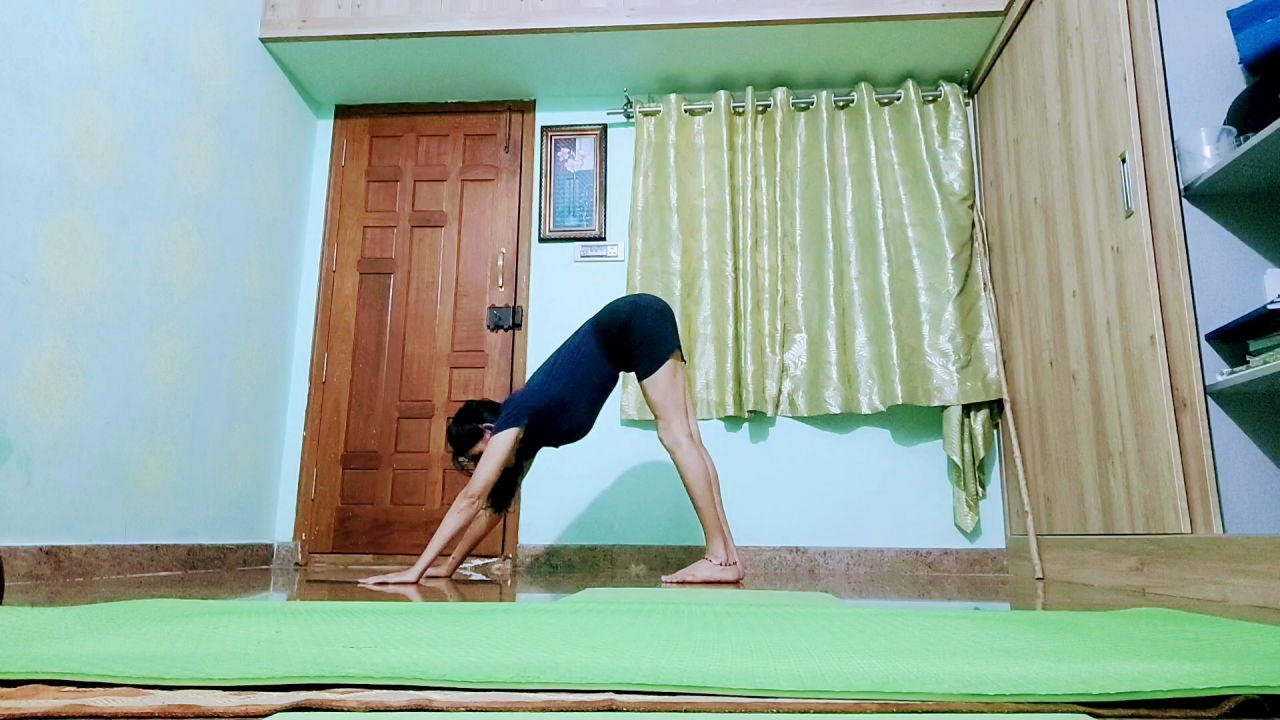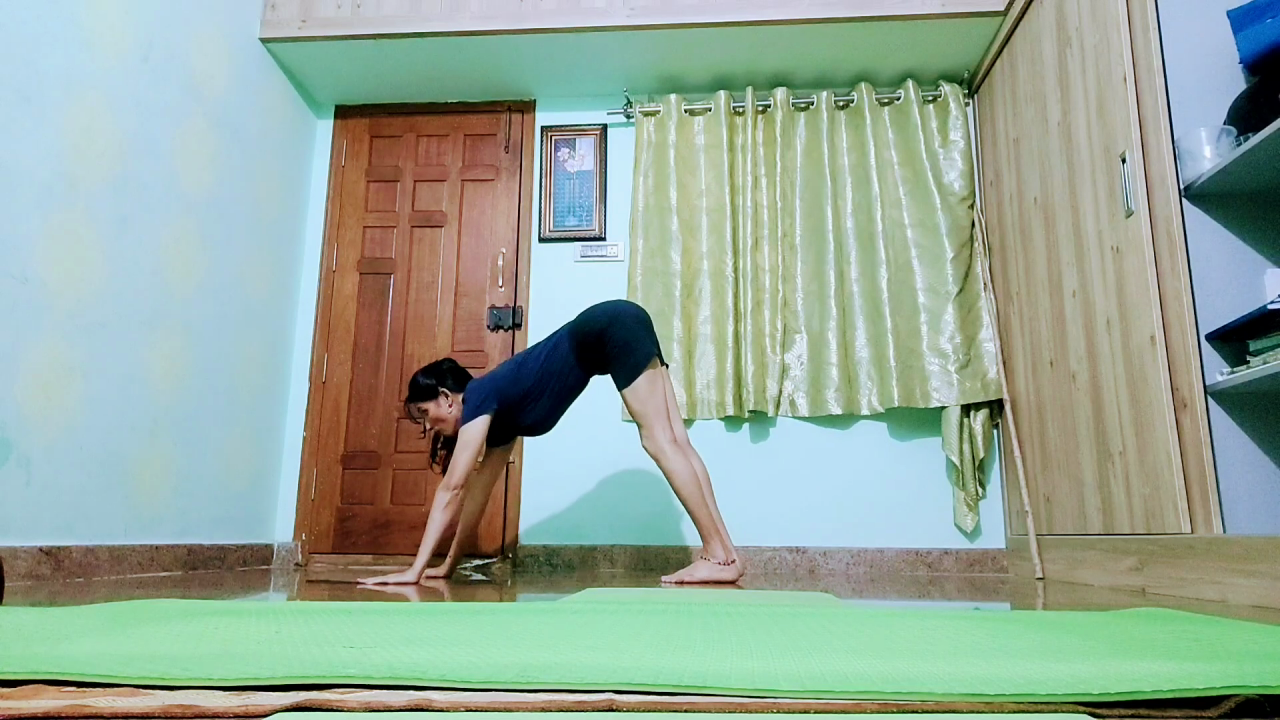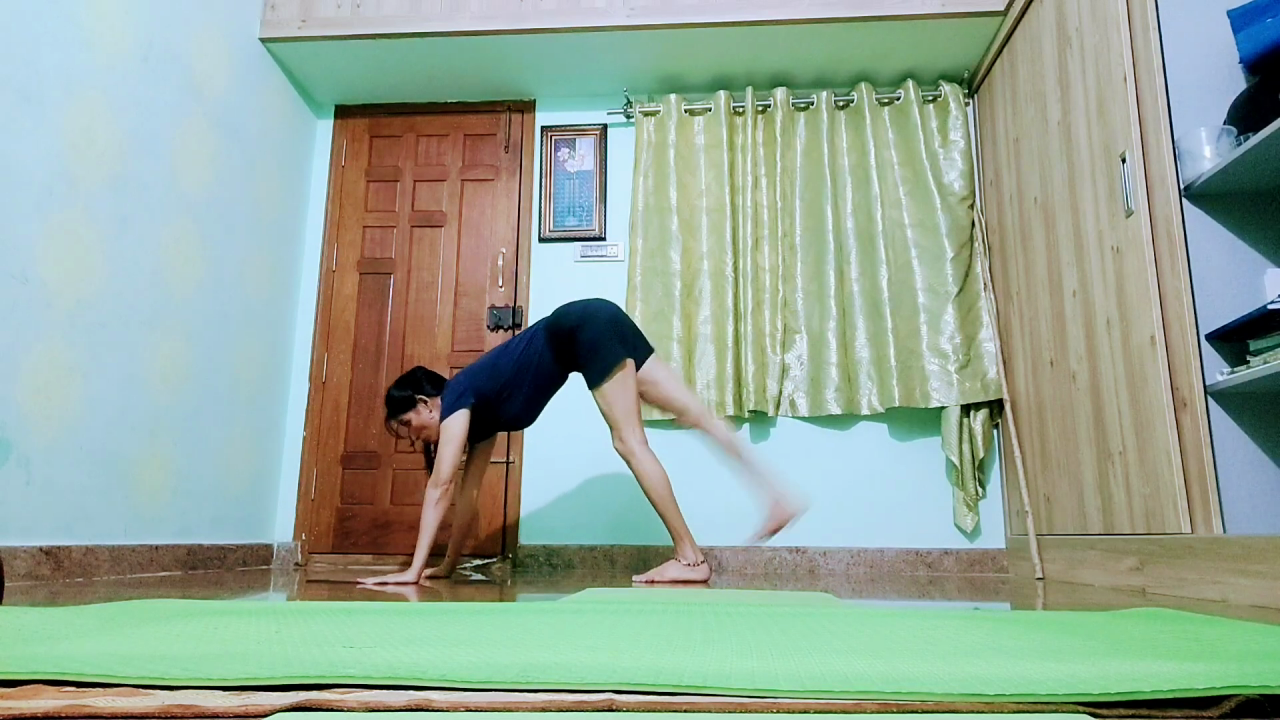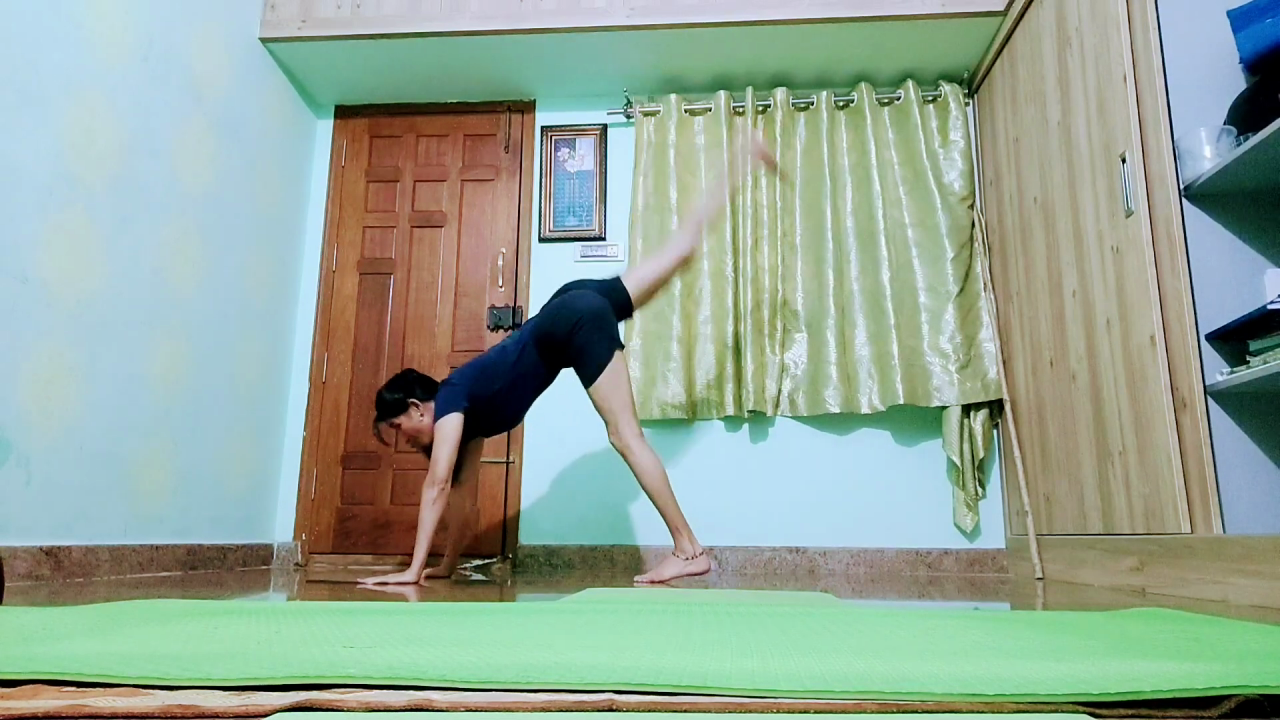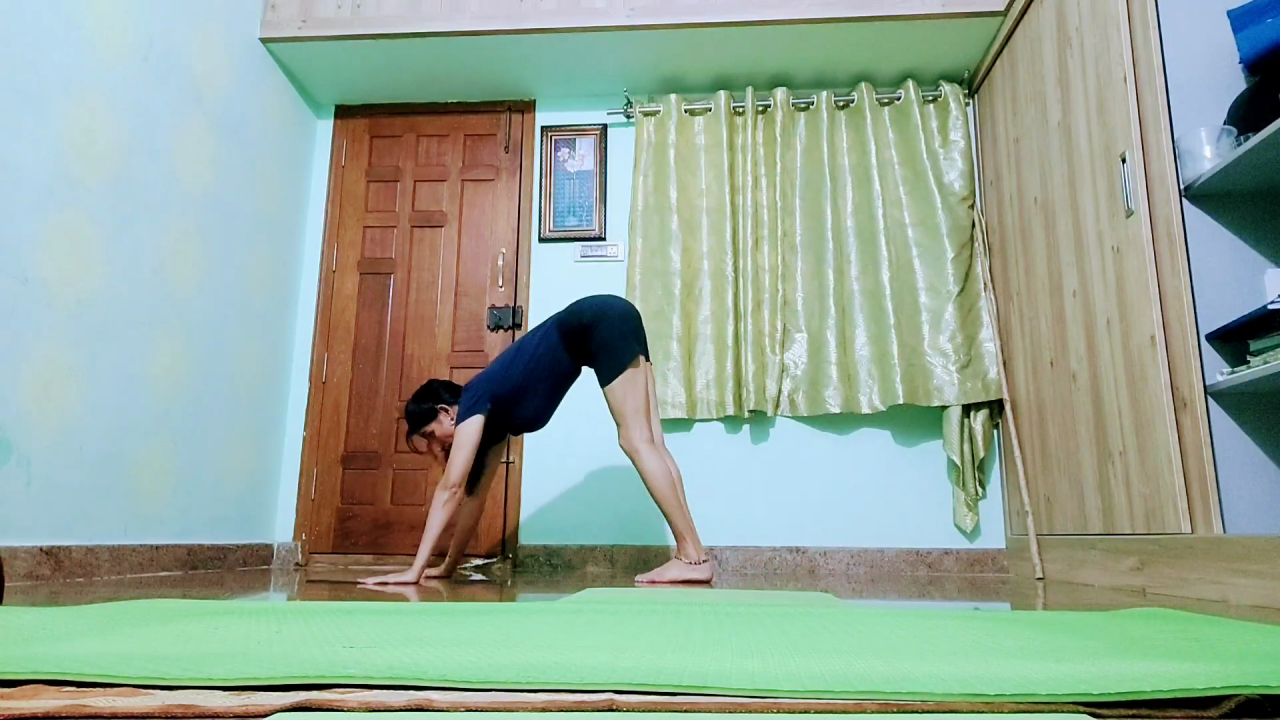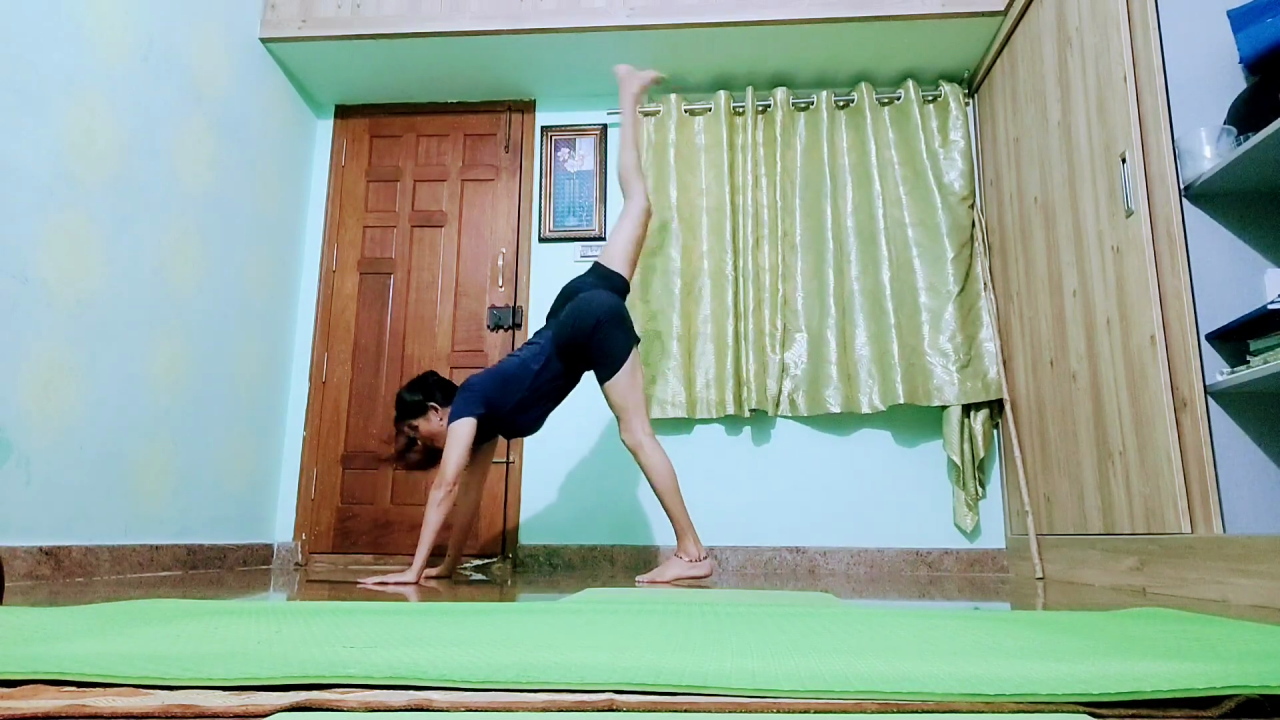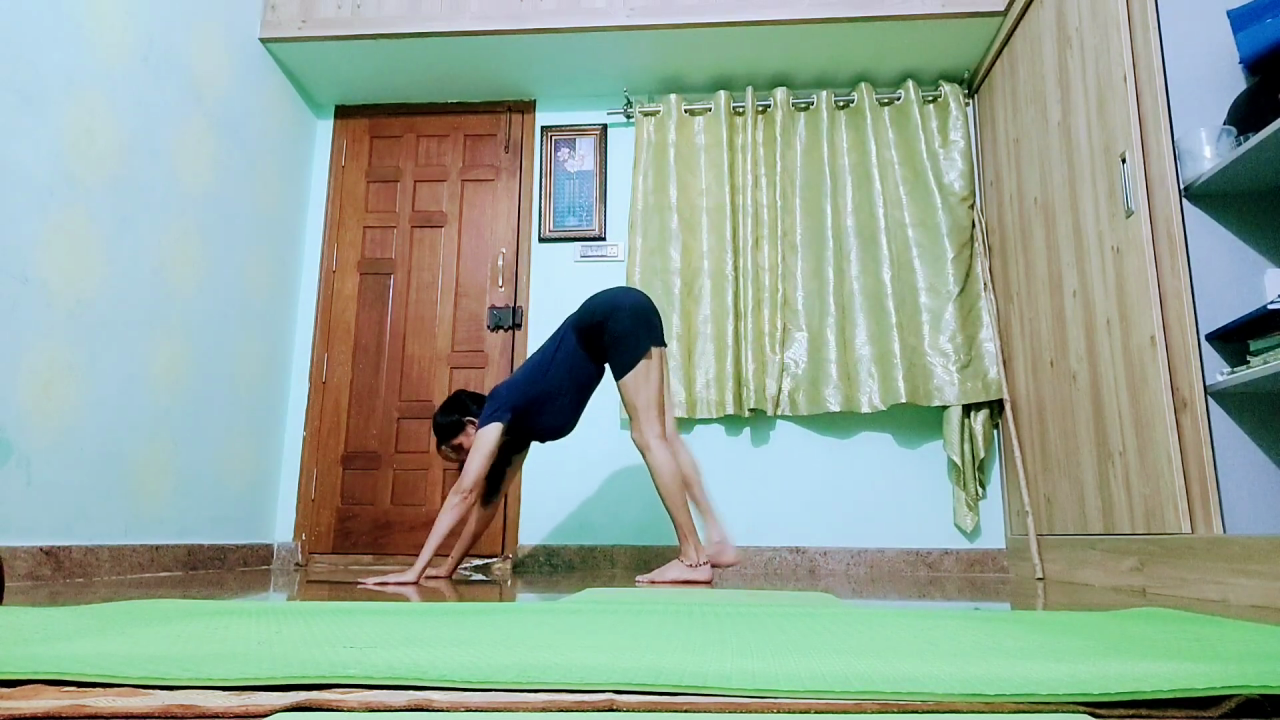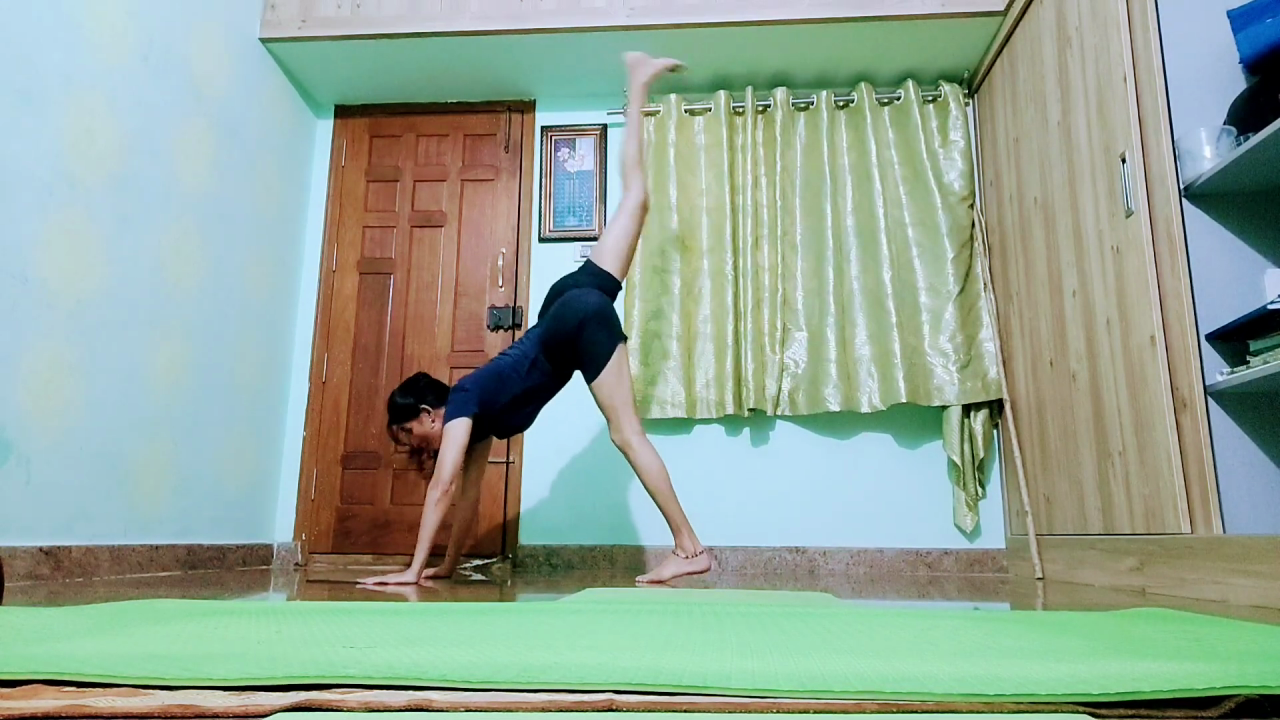
dt=0.7s
person 1, frame 1
left shoulder: (514, 419)
right shoulder: (525, 429)
left elbow: (472, 498)
right elbow: (493, 505)
left wrist: (416, 569)
right wrist: (449, 566)
left hip: (637, 322)
right hip: (631, 329)
left knee: (677, 437)
right knee: (687, 438)
left ankle: (720, 559)
right ankle: (727, 554)
person 1, frame 2
left shoulder: (479, 400)
right shoulder: (500, 416)
left elbow: (453, 488)
right elbow: (478, 488)
left wrist: (416, 569)
right wrist: (448, 564)
left hip: (613, 328)
right hip: (612, 334)
left knee: (660, 441)
right knee: (675, 441)
left ankle: (718, 557)
right ankle: (725, 552)
person 1, frame 3
left shoulder: (454, 403)
right shoulder: (475, 413)
left elbow: (442, 487)
right elbow: (467, 488)
left wrist: (412, 567)
right wrist: (449, 563)
left hip: (586, 328)
right hip: (586, 325)
left knee: (631, 443)
right knee: (693, 410)
left ankle: (689, 557)
right ankle: (775, 496)
person 1, frame 4
left shoulder: (450, 403)
right shoulder: (467, 419)
left elbow: (436, 488)
right elbow: (463, 489)
left wrist: (415, 570)
right wrist: (446, 565)
left hip: (572, 323)
right hip: (577, 309)
left knee: (626, 438)
right knee: (682, 247)
left ankle: (688, 552)
right ankle: (744, 163)
person 1, frame 5
left shoulder: (474, 403)
right shoulder: (493, 412)
left elbow: (451, 489)
right elbow: (473, 492)
left wrist: (416, 569)
right wrist: (449, 565)
left hip: (602, 322)
right hip: (604, 323)
left knee: (638, 442)
right knee: (651, 443)
left ankle: (692, 556)
right ankle: (691, 552)
person 1, frame 6
left shoulder: (467, 408)
right shoulder: (481, 413)
left elbow: (446, 488)
right elbow: (469, 489)
left wrist: (416, 569)
left hip: (593, 322)
right hip: (584, 307)
left knee: (636, 435)
right knee: (636, 207)
left ankle: (692, 553)
person 1, frame 7
left shoulder: (497, 414)
right shoulder: (512, 420)
left elbow: (463, 491)
right elbow: (488, 495)
left wrist: (411, 570)
right wrist: (447, 564)
left hip: (619, 318)
right hip: (620, 314)
left knee: (650, 440)
right knee: (664, 433)
left ankle: (694, 557)
right ankle: (716, 539)
person 1, frame 8
left shoulder: (462, 407)
right shoulder: (478, 413)
left elbow: (444, 487)
right elbow: (468, 488)
left wrist: (414, 570)
left hip: (580, 319)
right hip: (576, 304)
left knee: (626, 434)
right knee: (634, 196)
left ankle: (689, 548)
